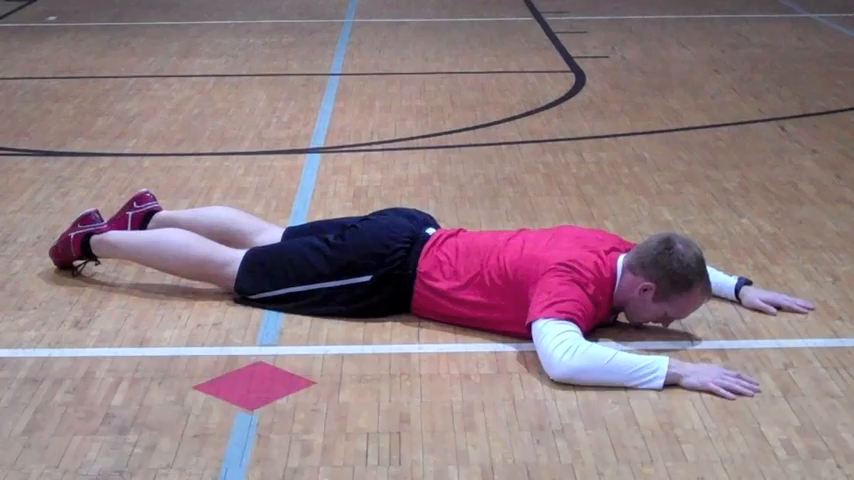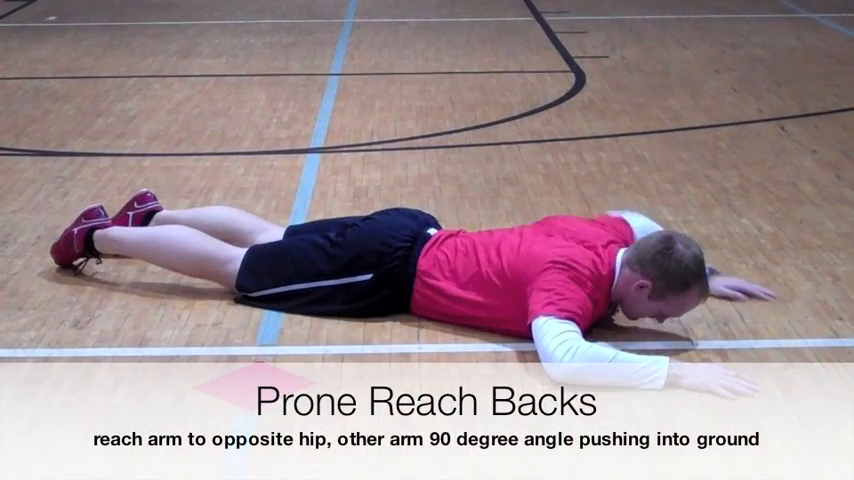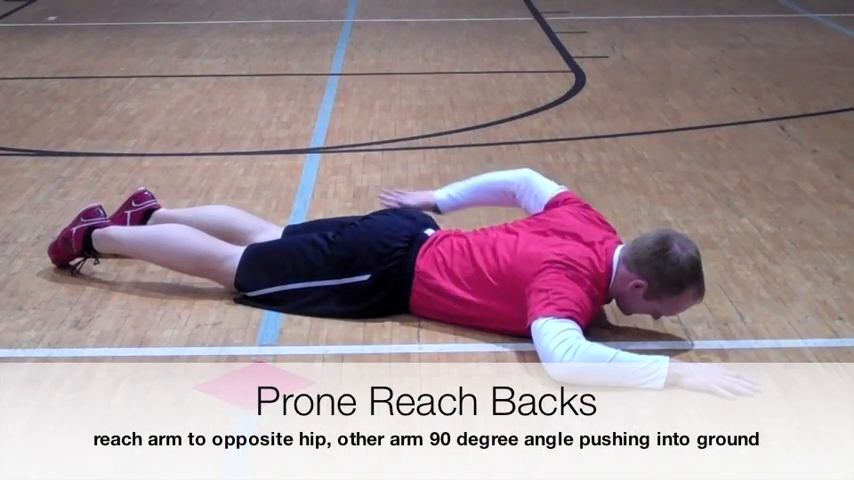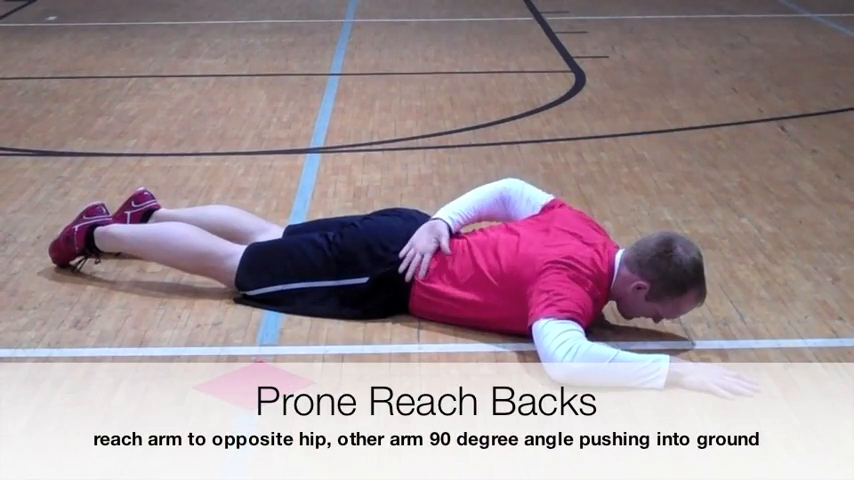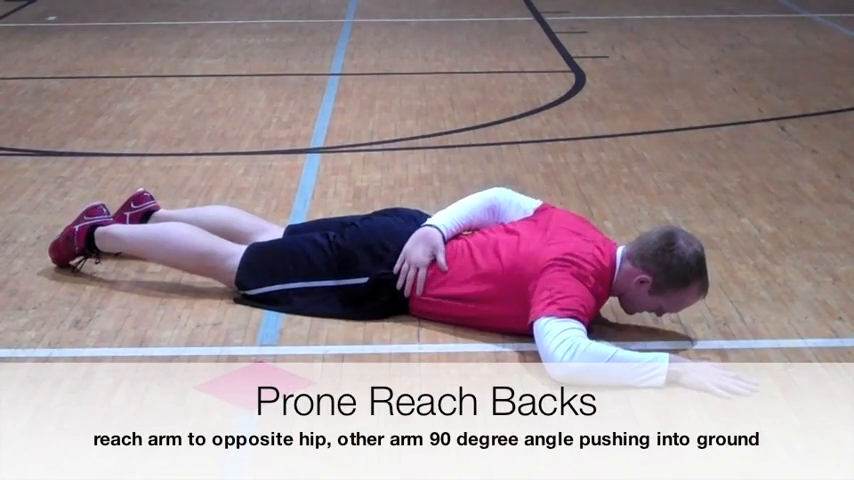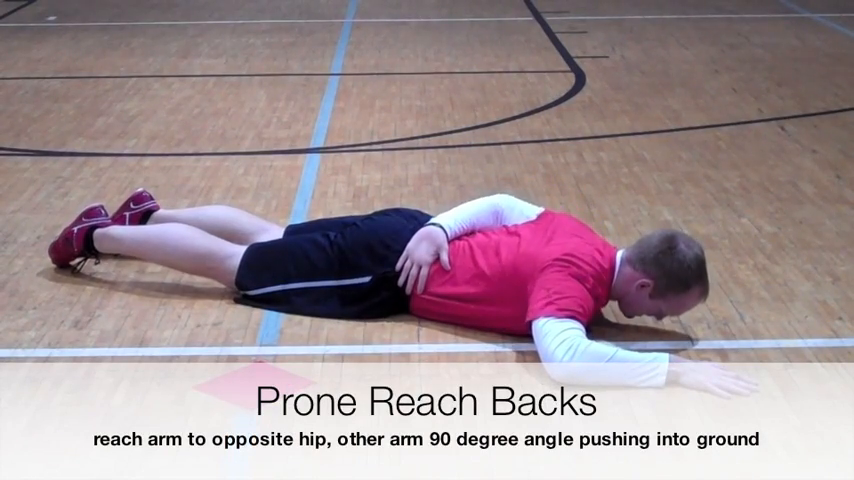
dt=0.5s
person 1, frame 1
left shoulder: (619, 252)
right shoulder: (576, 281)
left elbow: (680, 261)
right elbow: (563, 359)
left wrist: (737, 288)
right wrist: (677, 369)
left hip: (415, 235)
right hip: (395, 267)
left knee: (265, 236)
right knee: (236, 270)
left ankle: (149, 216)
right ankle: (100, 238)
person 1, frame 2
left shoulder: (616, 240)
right shoulder: (574, 278)
left elbow: (642, 222)
right elbow: (564, 360)
left wrist: (709, 277)
right wrist: (679, 372)
left hip: (410, 233)
right hip: (393, 269)
left knee: (263, 237)
right knee: (235, 267)
left ankle: (152, 213)
right ankle: (102, 236)
person 1, frame 3
left shoulder: (592, 228)
right shoulder: (572, 278)
left elbow: (522, 179)
right elbow: (560, 360)
left wrist: (435, 200)
right wrist: (675, 371)
left hip: (408, 237)
right hip: (390, 272)
left knee: (267, 236)
right knee: (233, 267)
left ankle: (151, 213)
right ankle: (98, 235)
person 1, frame 4
left shoulder: (590, 234)
right shoulder: (574, 278)
left elbow: (508, 190)
right elbow: (563, 358)
left wrist: (439, 221)
right wrist: (677, 370)
left hip: (405, 233)
right hip: (384, 275)
left knee: (266, 234)
right knee: (234, 265)
left ankle: (147, 213)
right ankle: (99, 234)
person 1, frame 5
left shoulder: (585, 233)
right shoulder: (576, 274)
left elbow: (497, 199)
right elbow: (563, 357)
left wrist: (431, 229)
right wrist: (675, 369)
left hip: (406, 234)
right hip: (386, 271)
left knee: (268, 234)
right knee: (234, 264)
left ankle: (148, 214)
right ankle: (100, 233)
person 1, frame 6
left shoulder: (583, 237)
right shoulder: (576, 275)
left elbow: (501, 205)
right elbow: (562, 357)
left wrist: (436, 227)
right wrist: (675, 369)
left hip: (408, 235)
right hip: (387, 270)
left knee: (266, 237)
right knee: (235, 266)
left ankle: (147, 214)
right ankle: (102, 233)
